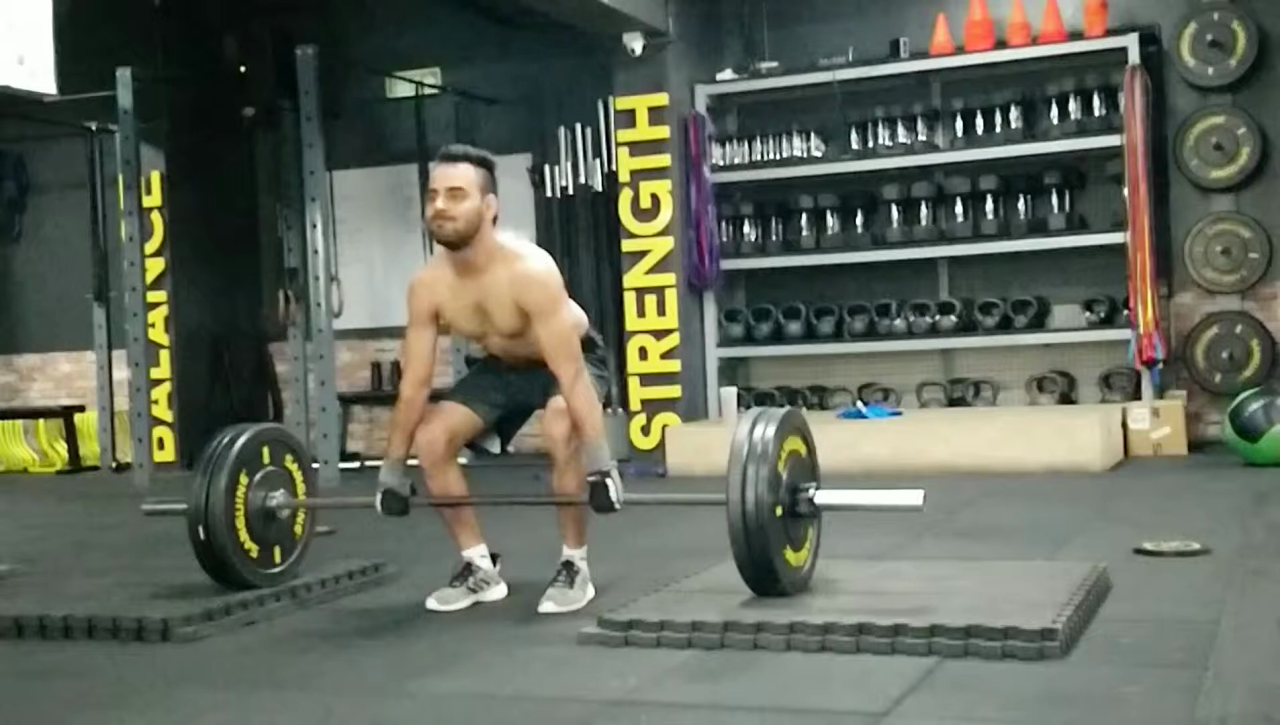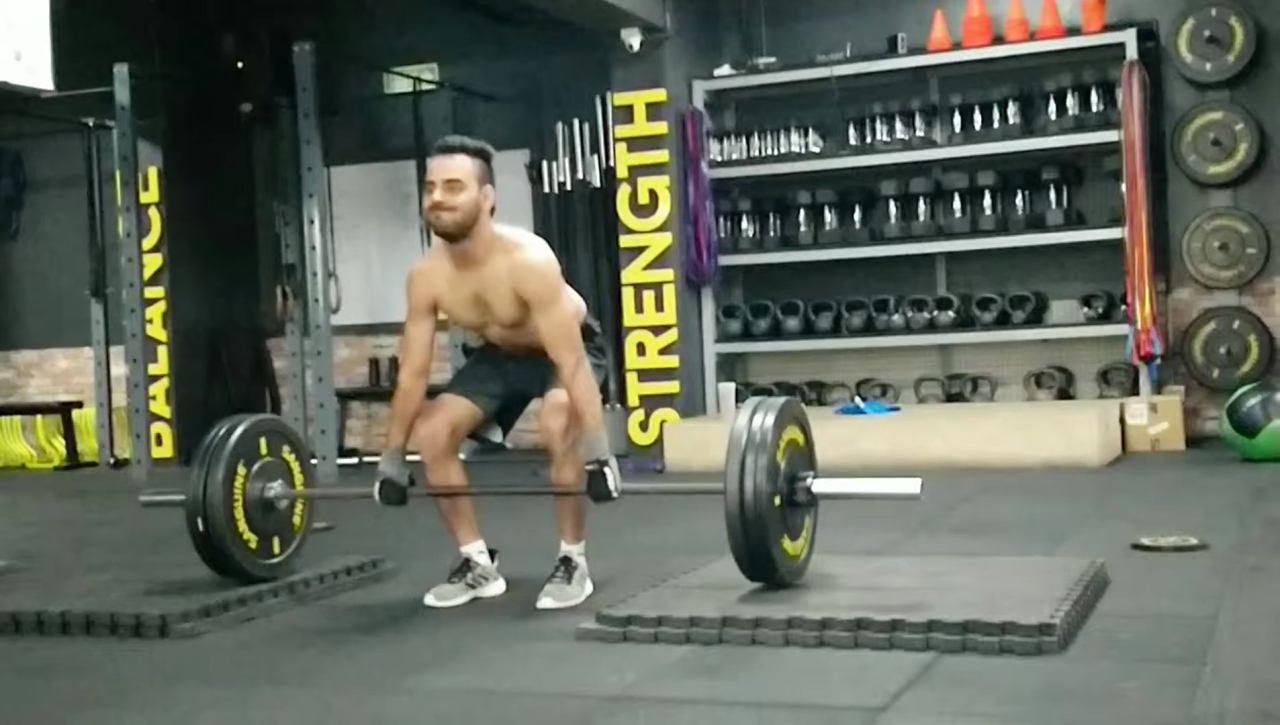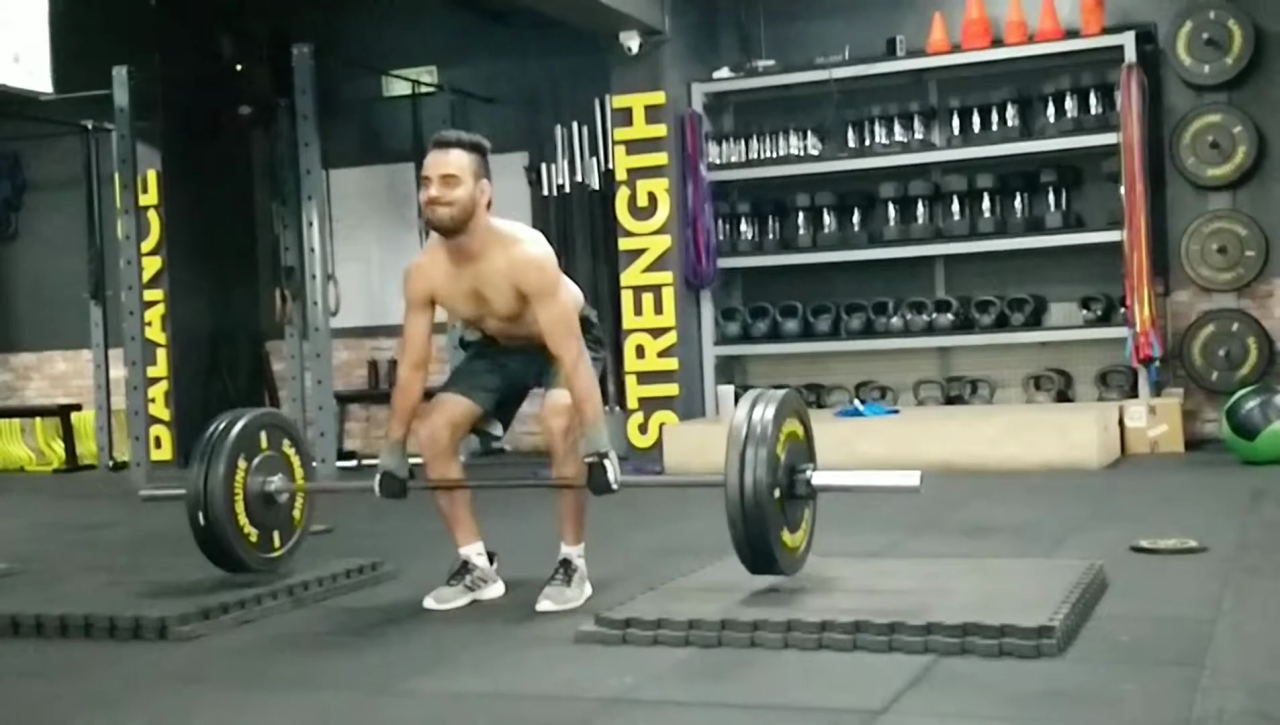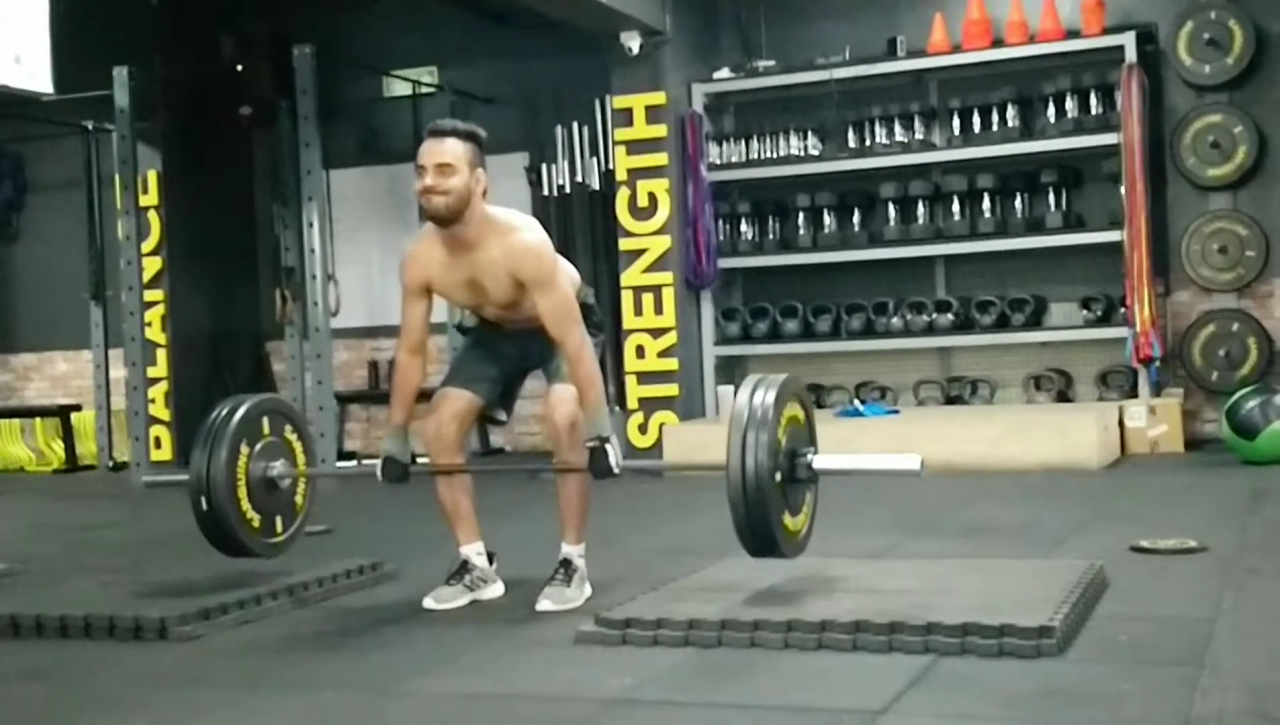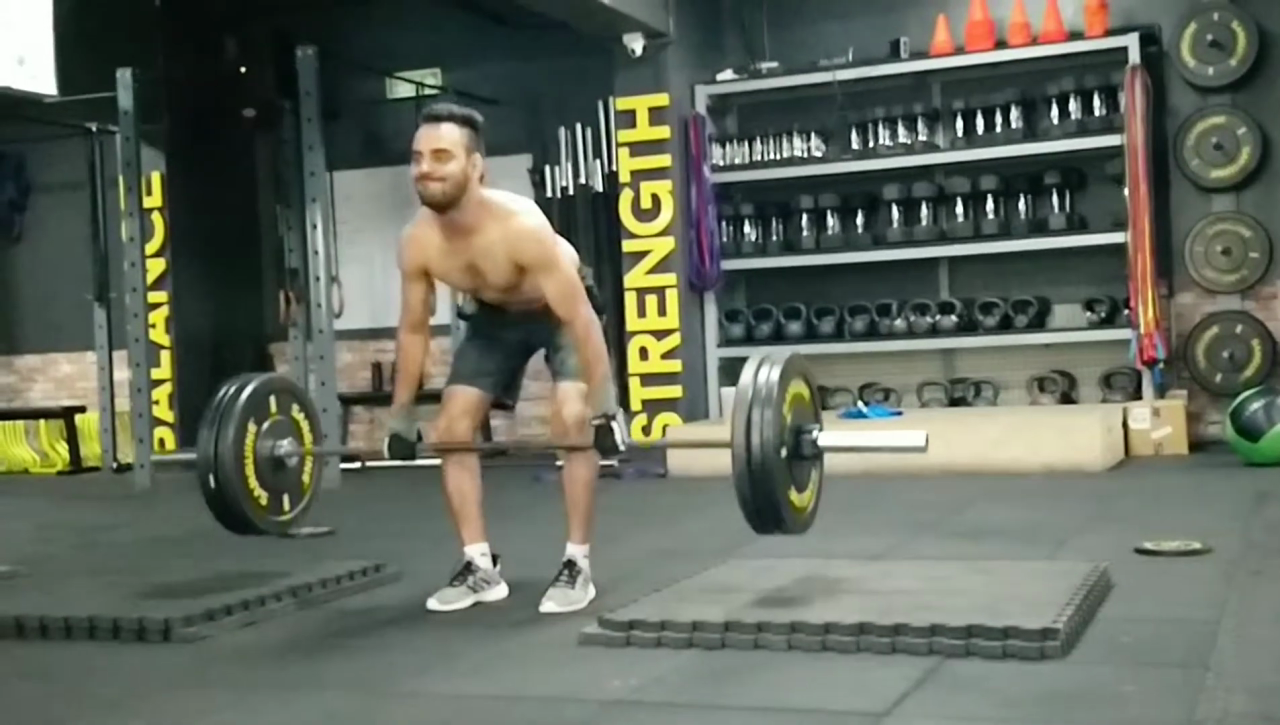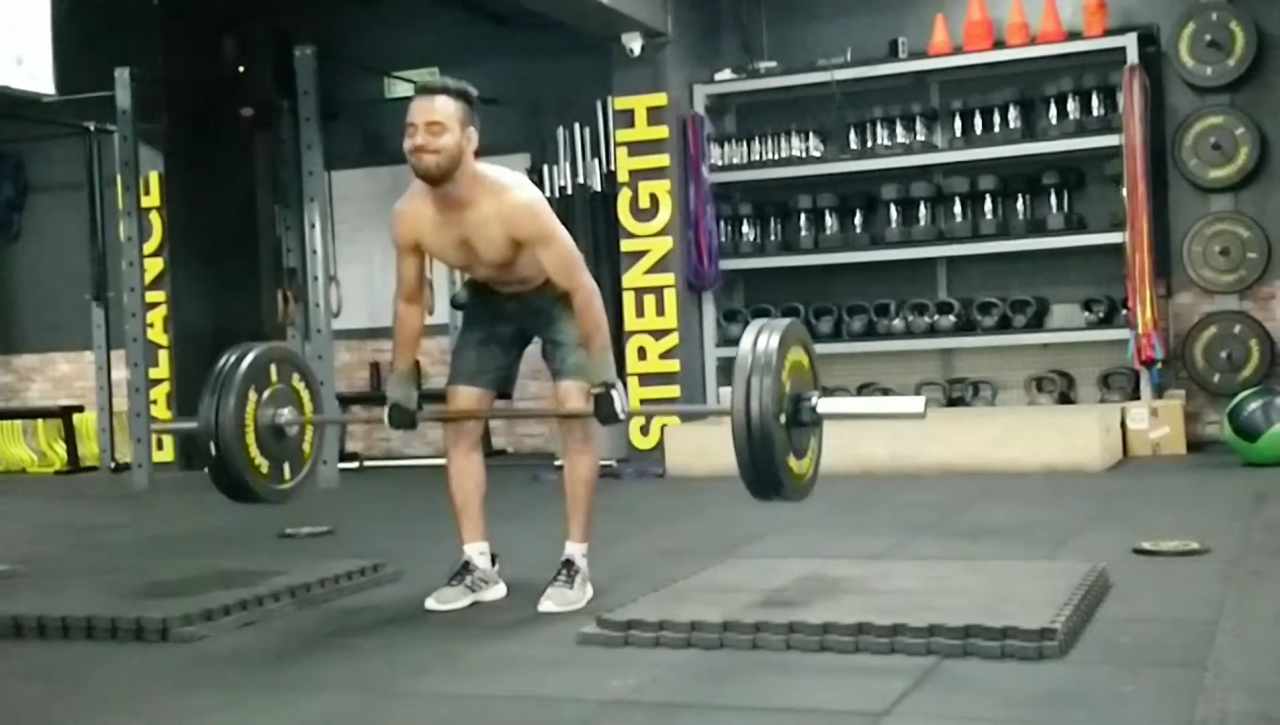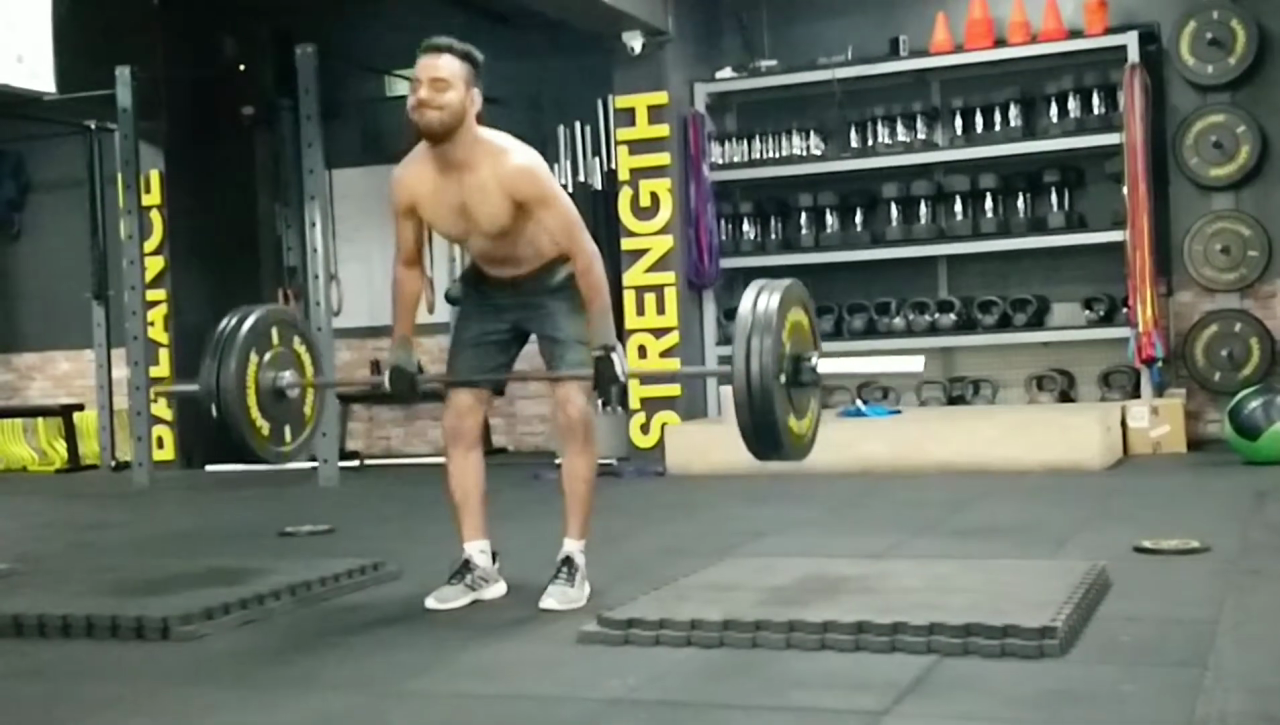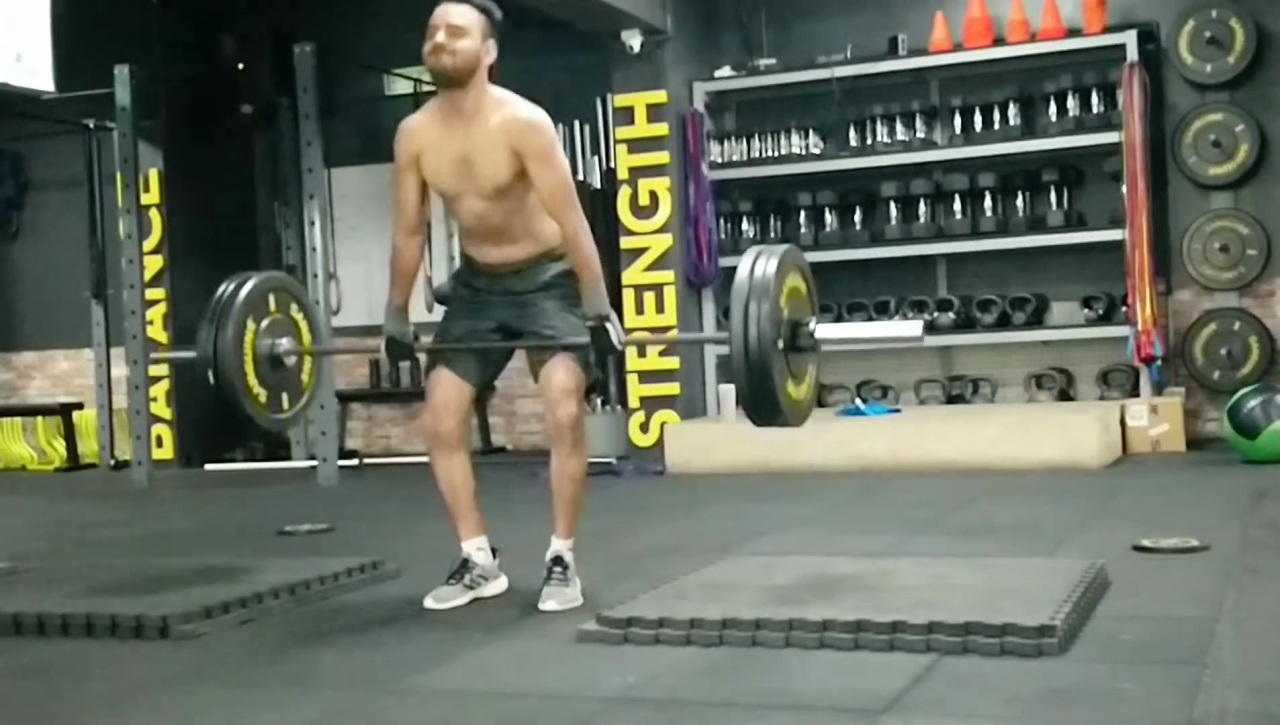
dt=0.3s
person 1, frame 1
left shoulder: (531, 272)
right shoulder: (427, 285)
left elbow: (570, 375)
right elbow: (413, 383)
left wrist: (601, 464)
right wrist: (393, 469)
left hip: (572, 360)
right hip: (501, 367)
left knee: (561, 431)
right knee: (430, 439)
left ankle: (574, 566)
right ankle: (480, 566)
person 1, frame 2
left shoulder: (529, 262)
right shoulder: (426, 276)
left elbow: (570, 364)
right elbow: (412, 373)
left wrist: (599, 452)
right wrist: (392, 459)
left hip: (569, 348)
right hip: (499, 355)
left knee: (558, 424)
right knee: (431, 433)
left ankle: (572, 562)
right ankle: (478, 563)
person 1, frame 3
left shoulder: (526, 254)
right shoulder: (423, 270)
left elbow: (570, 356)
right elbow: (412, 365)
left wrist: (598, 443)
right wrist: (392, 452)
left hip: (565, 341)
right hip: (497, 347)
left knee: (560, 423)
right knee: (434, 432)
left ankle: (572, 564)
right ankle: (477, 565)
person 1, frame 4
left shoulder: (523, 242)
right shoulder: (419, 258)
left elbow: (572, 342)
right elbow: (411, 351)
left wrist: (600, 430)
right wrist: (395, 439)
left hip: (563, 322)
right hip: (494, 331)
left knee: (563, 421)
right knee: (440, 428)
left ankle: (572, 564)
right ankle: (476, 565)
person 1, frame 5
left shoulder: (521, 226)
right shoulder: (417, 241)
left elbow: (579, 320)
right elbow: (412, 329)
left wrist: (605, 408)
right wrist: (401, 417)
left hip: (562, 308)
right hip: (494, 315)
left knee: (572, 418)
right knee: (452, 426)
left ankle: (576, 566)
right ankle: (480, 566)
person 1, frame 6
left shoulder: (515, 201)
right shoulder: (409, 215)
left elbow: (582, 287)
right elbow: (409, 300)
left wrist: (605, 379)
right wrist: (400, 385)
left hip: (555, 295)
right hip: (489, 300)
left knee: (574, 414)
right knee: (460, 422)
left ankle: (574, 565)
right ankle: (478, 565)
person 1, frame 7
left shoulder: (515, 165)
right shoulder: (408, 180)
left elbow: (584, 252)
right elbow: (408, 264)
left wrist: (605, 342)
right wrist: (400, 349)
left hip: (555, 285)
right hip: (485, 291)
left knee: (573, 412)
right knee: (459, 422)
left ankle: (572, 561)
right ankle: (479, 563)
person 1, frame 8
left shoulder: (523, 122)
right shoulder: (414, 133)
left elbow: (571, 220)
right elbow: (409, 231)
left wrist: (599, 310)
right wrist: (396, 317)
left hip: (546, 279)
right hip: (476, 285)
left knee: (563, 415)
right knee: (441, 421)
left ankle: (561, 560)
right ankle: (478, 561)
